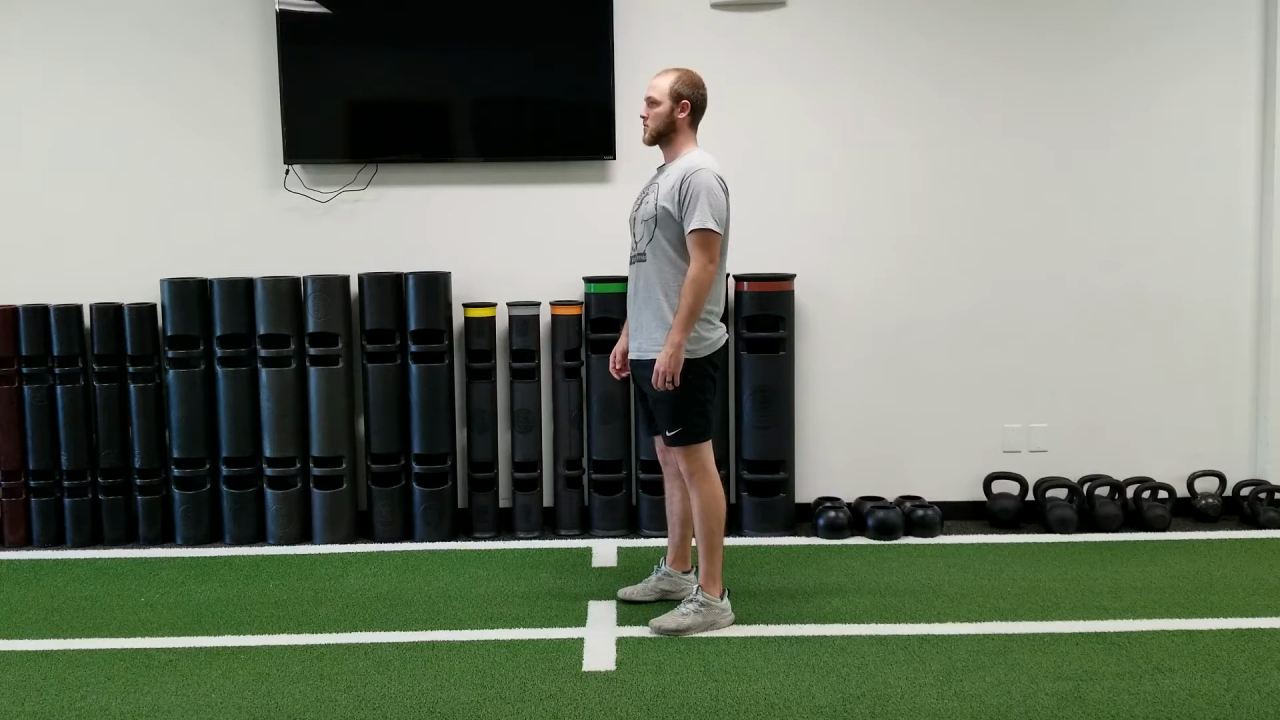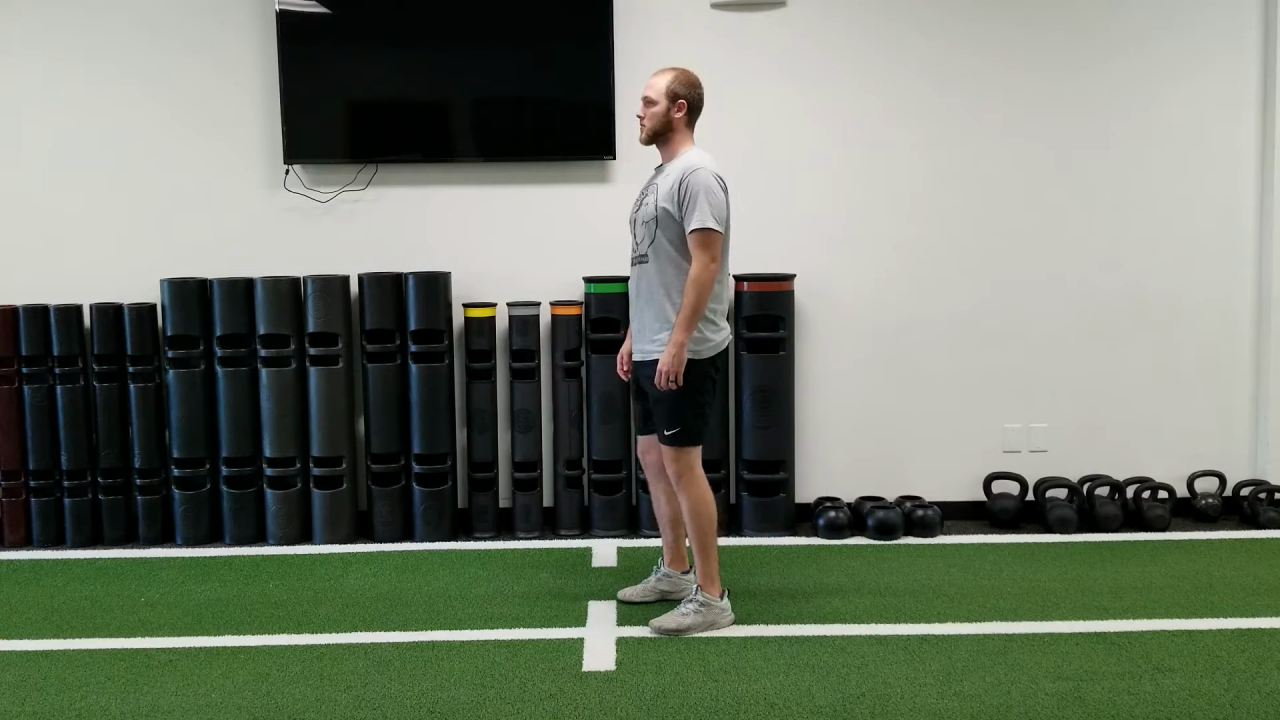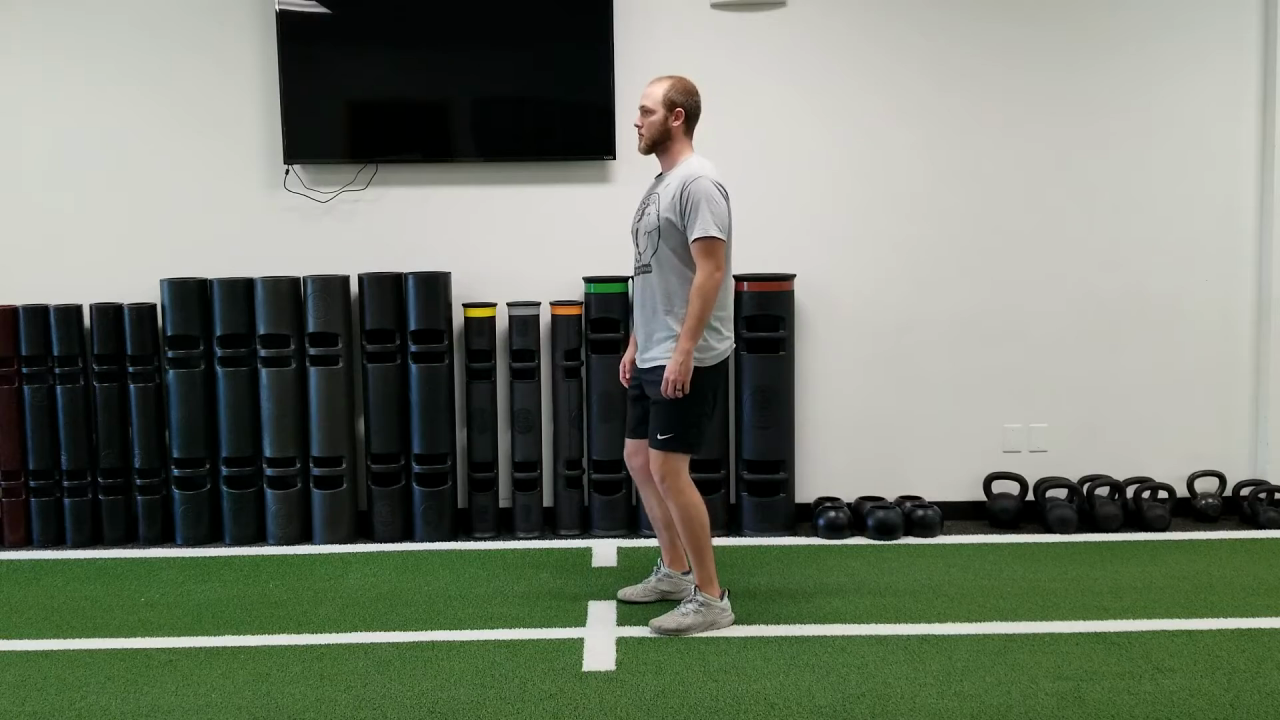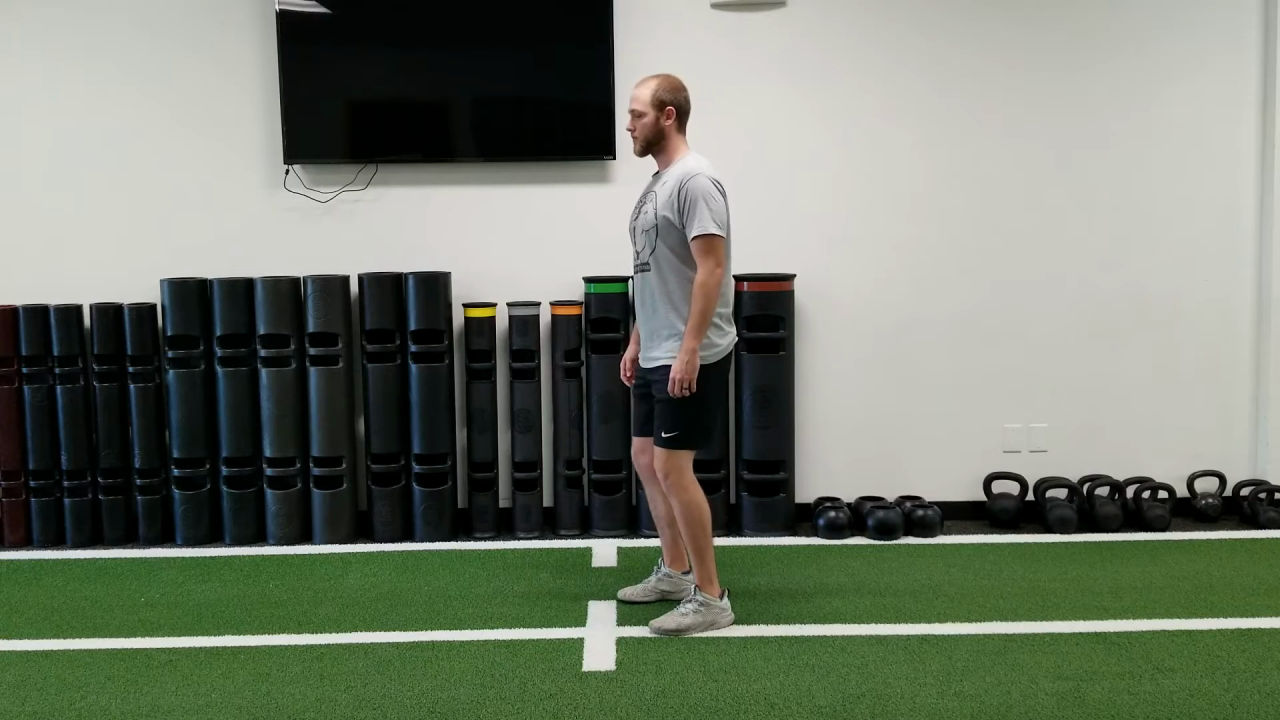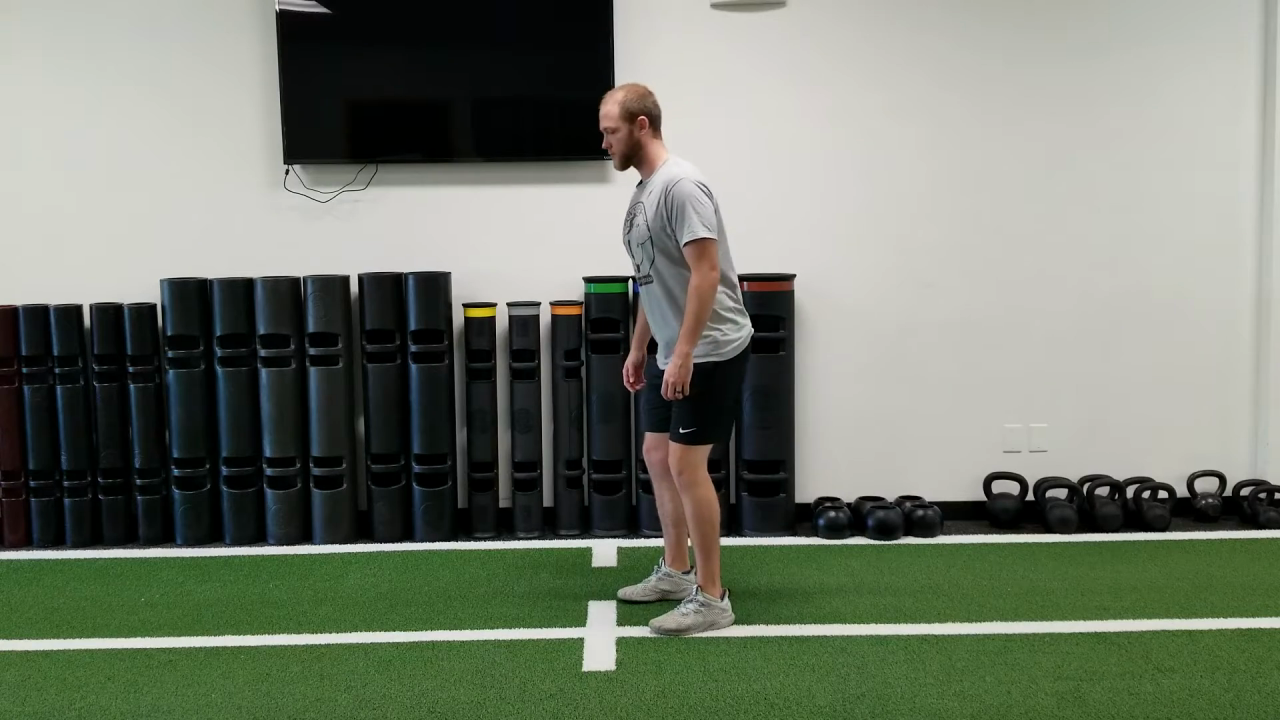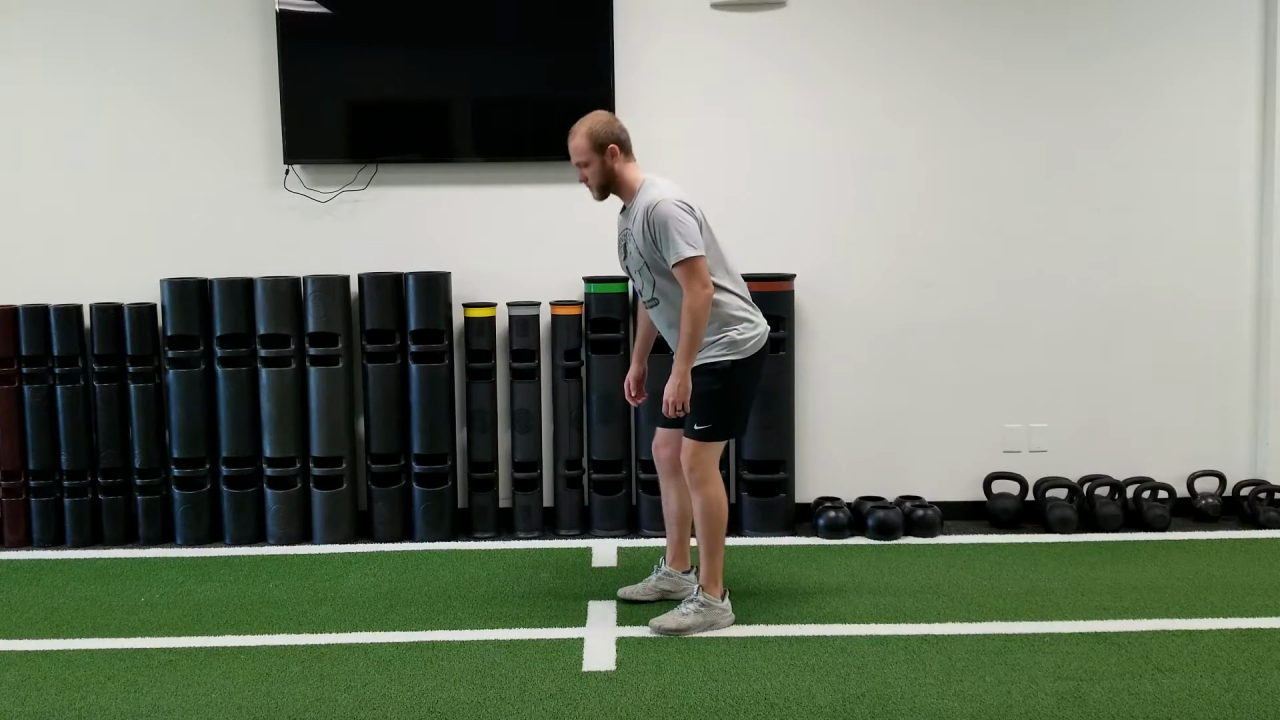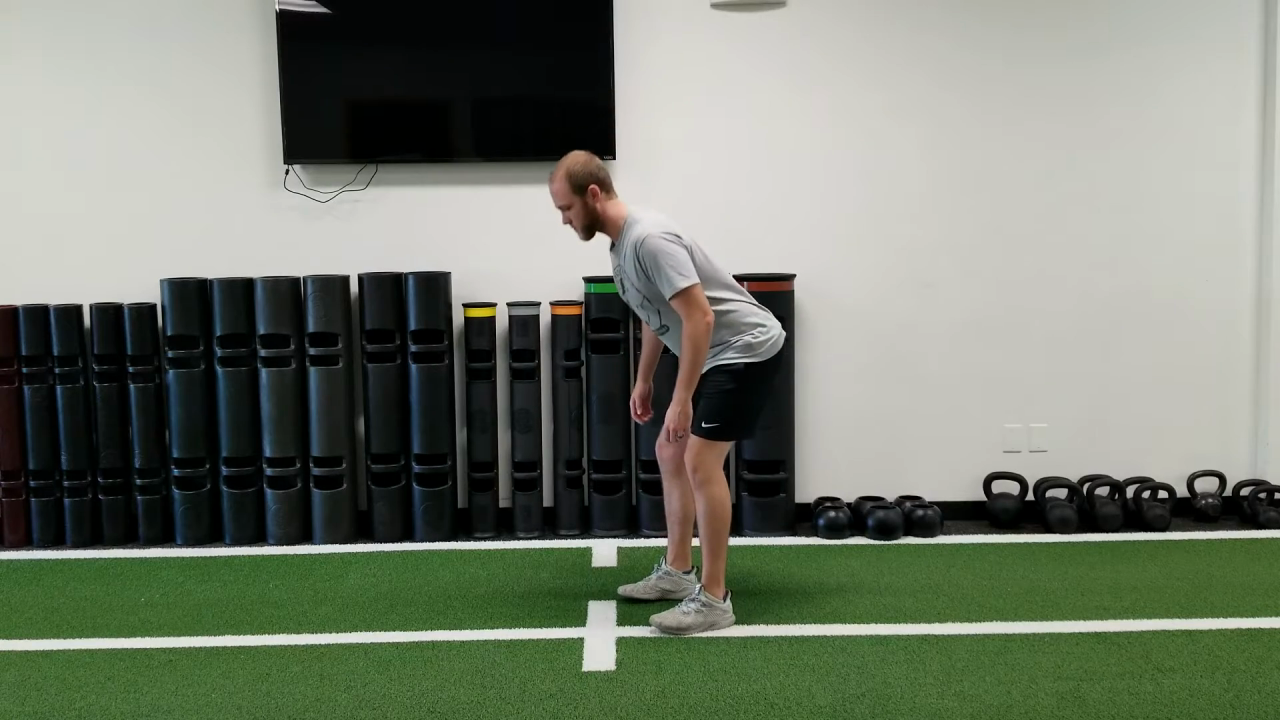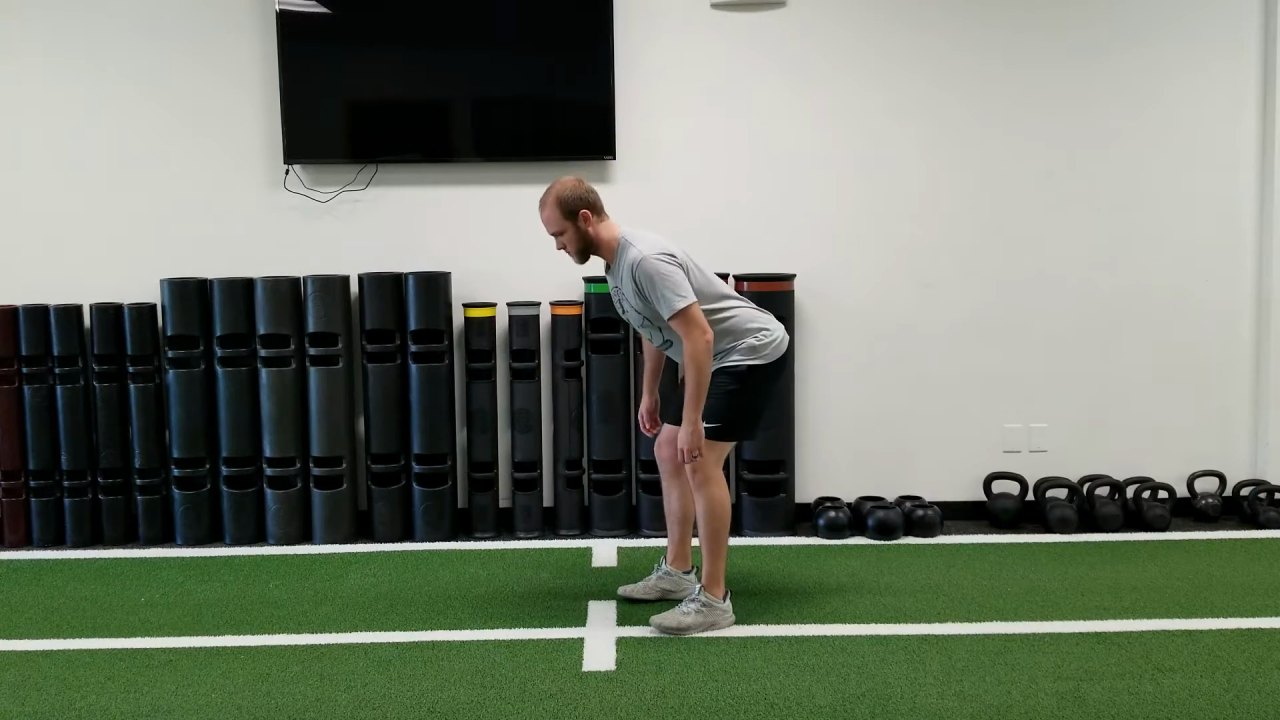
dt=0.3s
person 1, frame 1
left shoulder: (699, 174)
right shoulder: (664, 176)
left elbow: (703, 265)
left wrist: (675, 344)
right wrist: (628, 336)
left hip: (683, 354)
right hip: (651, 351)
left knee: (695, 466)
right knee: (671, 463)
left ankle: (711, 596)
right ankle: (675, 571)
person 1, frame 2
left shoulder: (696, 174)
right shoulder: (661, 175)
left elbow: (705, 263)
left wrist: (678, 343)
right wrist: (633, 339)
left hip: (684, 353)
right hip: (653, 351)
left knee: (682, 466)
right knee: (654, 460)
left ankle: (710, 596)
right ankle: (675, 572)
person 1, frame 3
left shoulder: (697, 182)
right shoulder: (660, 184)
left elbow: (710, 271)
left wrist: (684, 352)
right wrist: (634, 346)
left hip: (686, 361)
right hip: (653, 357)
left knee: (668, 471)
right knee: (639, 460)
left ankle: (710, 597)
right ankle: (674, 571)
person 1, frame 4
left shoulder: (694, 179)
right shoulder: (659, 183)
left elbow: (711, 268)
left wrist: (689, 350)
right wrist: (636, 343)
left hip: (687, 358)
right hip: (657, 356)
left knee: (672, 469)
right knee: (645, 459)
left ankle: (710, 597)
right ankle: (675, 572)
person 1, frame 5
left shoulder: (679, 184)
right shoulder: (644, 190)
left elbow: (705, 272)
left wrist: (684, 354)
right wrist: (638, 348)
left hip: (710, 352)
right hip: (677, 352)
left knee: (685, 465)
right knee: (657, 456)
left ankle: (711, 598)
right ankle: (675, 572)
person 1, frame 6
left shoulder: (662, 204)
right shoulder: (632, 210)
left elbow: (699, 288)
left wrist: (681, 371)
right wrist: (638, 362)
left hip: (729, 347)
right hip: (698, 351)
left knee: (696, 462)
right knee: (666, 455)
left ankle: (712, 597)
right ankle: (675, 571)
person 1, frame 7
left shoulder: (649, 239)
right shoulder: (622, 243)
left elbow: (700, 318)
right elbow: (656, 316)
left wrist: (682, 401)
right wrist: (642, 381)
left hip: (748, 348)
right hip: (716, 351)
left knee: (700, 461)
right knee: (670, 453)
left ankle: (713, 599)
right ankle: (677, 571)
person 1, frame 8
left shoulder: (644, 260)
right shoulder: (618, 262)
left elbow: (699, 337)
right elbow: (655, 329)
left wrist: (692, 421)
right wrist: (651, 394)
left hip: (752, 352)
right hip: (719, 355)
left knee: (699, 462)
right knee: (668, 453)
left ankle: (713, 598)
right ankle: (677, 571)
